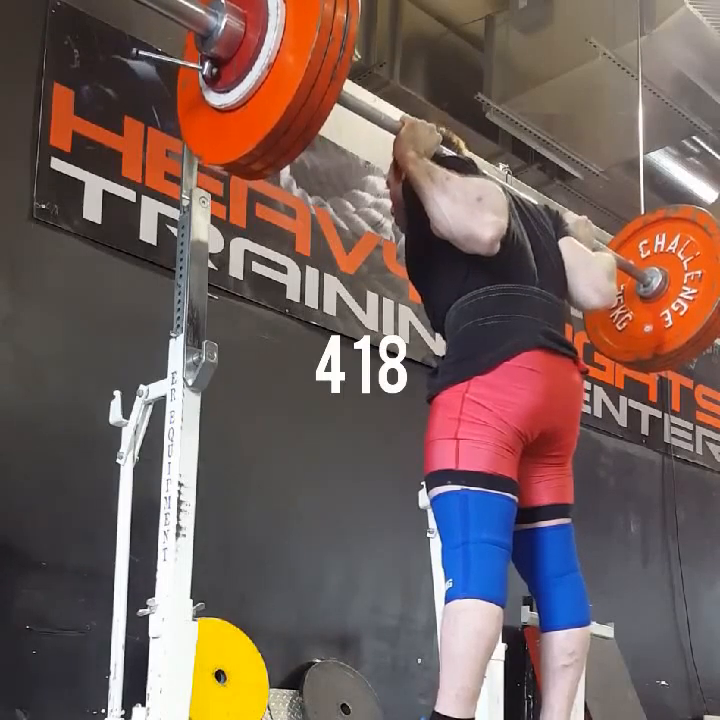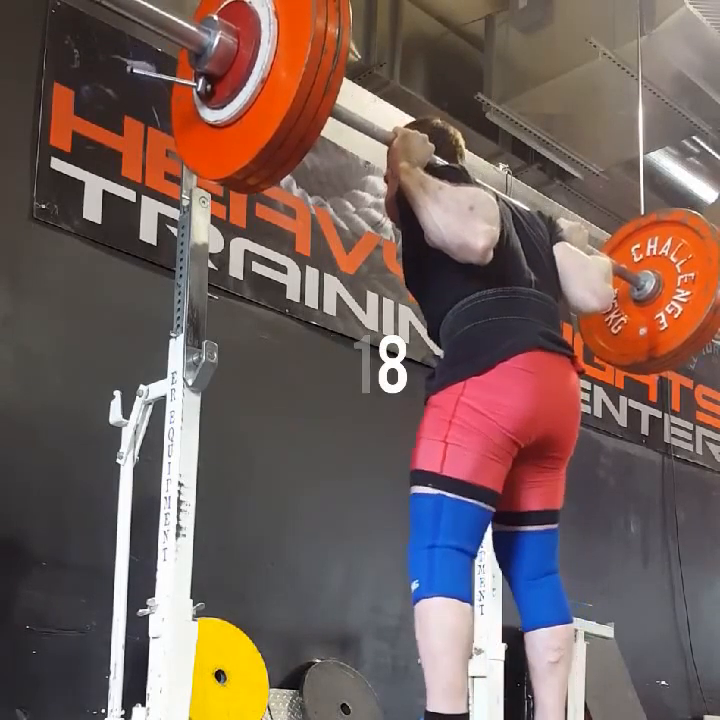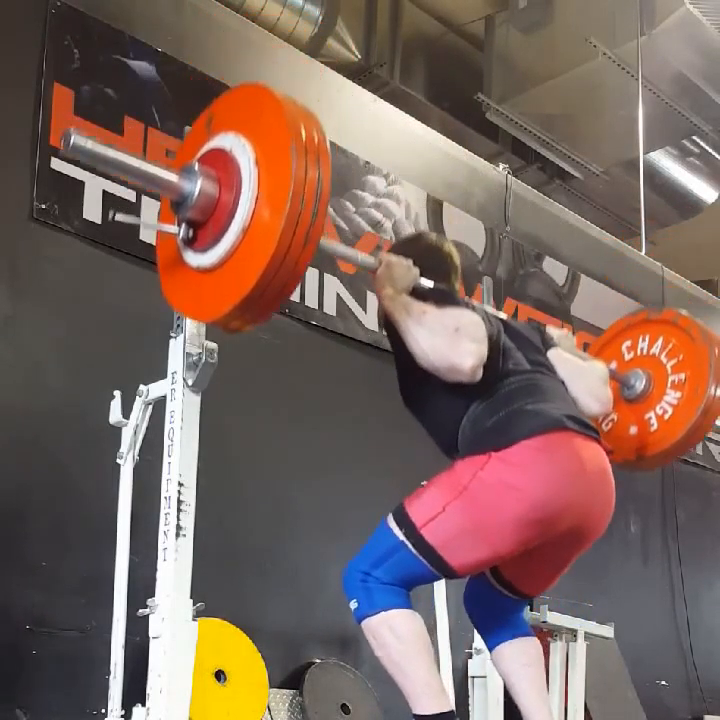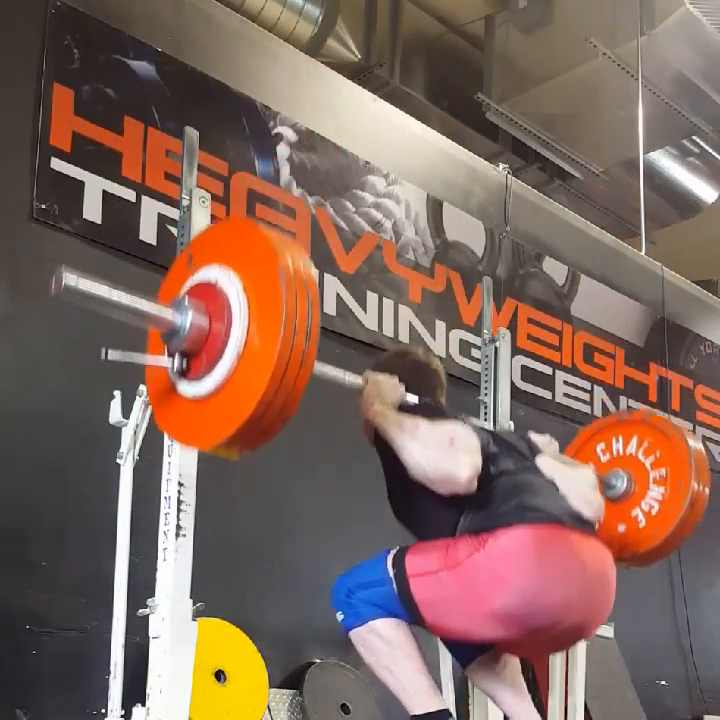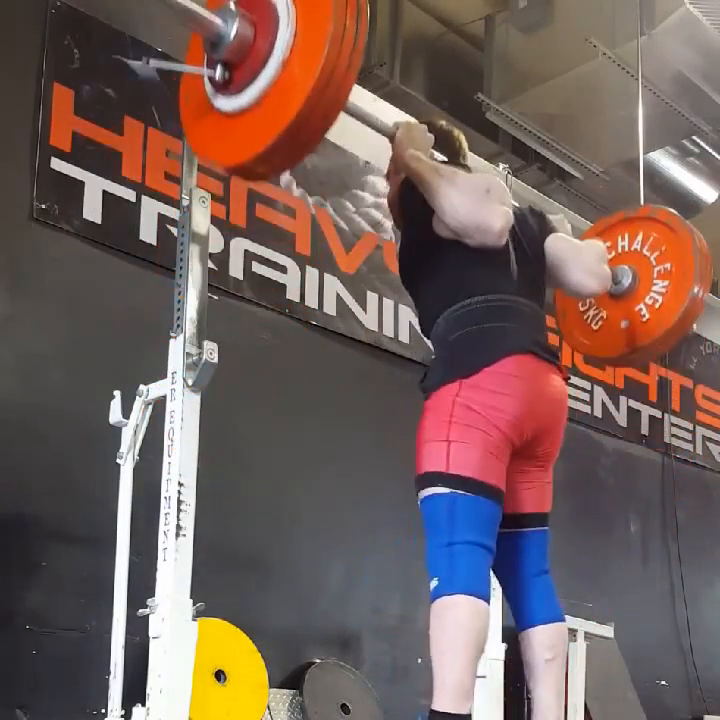
dt=1s
person 1, frame 1
left shoulder: (444, 173)
right shoulder: (533, 210)
left elbow: (481, 229)
right elbow: (598, 290)
left wrist: (414, 158)
right wrist: (585, 243)
left hip: (493, 375)
right hip: (555, 381)
left knee: (472, 557)
right knee: (553, 568)
person 1, frame 2
left shoulder: (431, 186)
right shoulder: (525, 215)
left elbow: (474, 236)
right elbow: (595, 293)
left wrist: (407, 168)
right wrist: (577, 245)
left hip: (490, 378)
right hip: (554, 386)
left knee: (438, 556)
right knee: (533, 568)
person 1, frame 3
left shoulder: (425, 309)
right shoulder: (511, 326)
left elbow: (462, 358)
right elbow: (597, 398)
left wrist: (392, 296)
right wrist: (562, 351)
left hip: (526, 465)
right hip: (590, 480)
left knee: (372, 579)
right knee: (493, 603)
person 1, frame 4
left shoulder: (410, 425)
right shoulder: (499, 436)
left elbow: (458, 470)
right elbow: (590, 504)
left wrist: (381, 411)
right wrist: (550, 461)
left hip: (533, 567)
right hip: (593, 581)
left knee: (356, 594)
right knee: (459, 620)
person 1, frame 5
left shoulder: (427, 191)
right shoulder: (525, 217)
left elbow: (490, 218)
right elbow: (594, 275)
left wrist: (415, 159)
right wrist: (564, 238)
left hip: (483, 378)
right hip: (540, 387)
left knee: (457, 555)
right knee: (526, 568)
